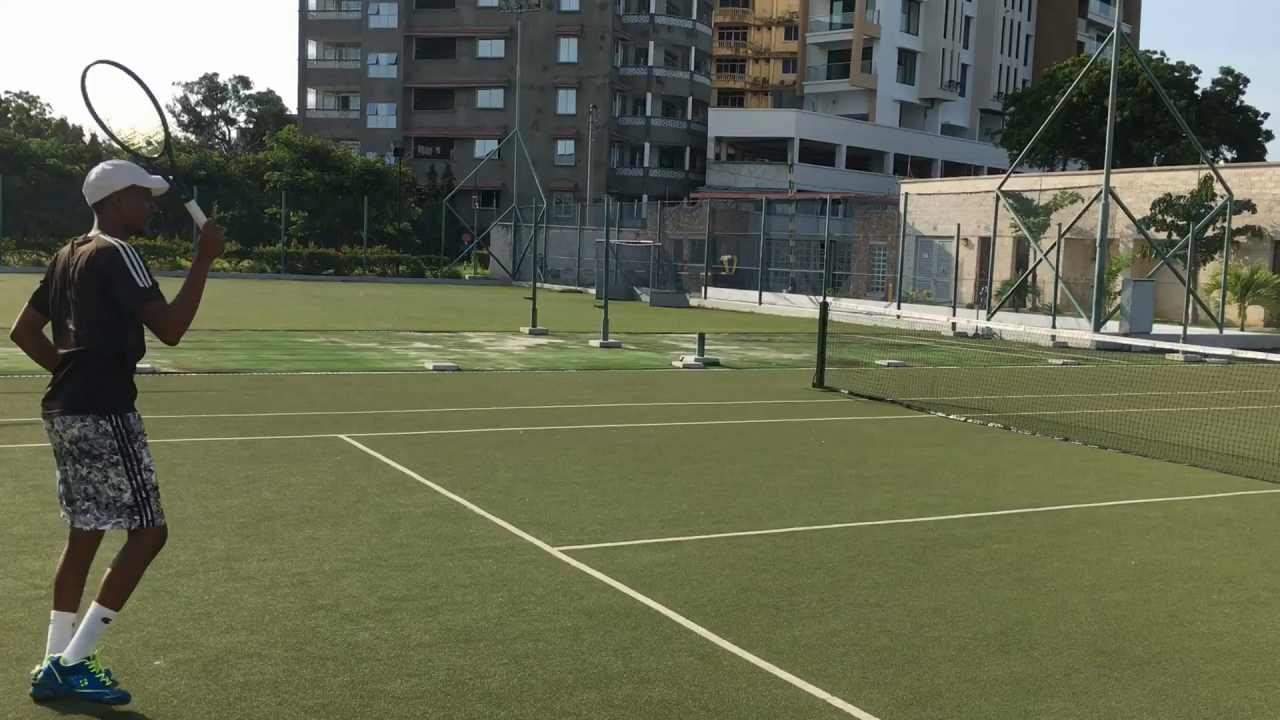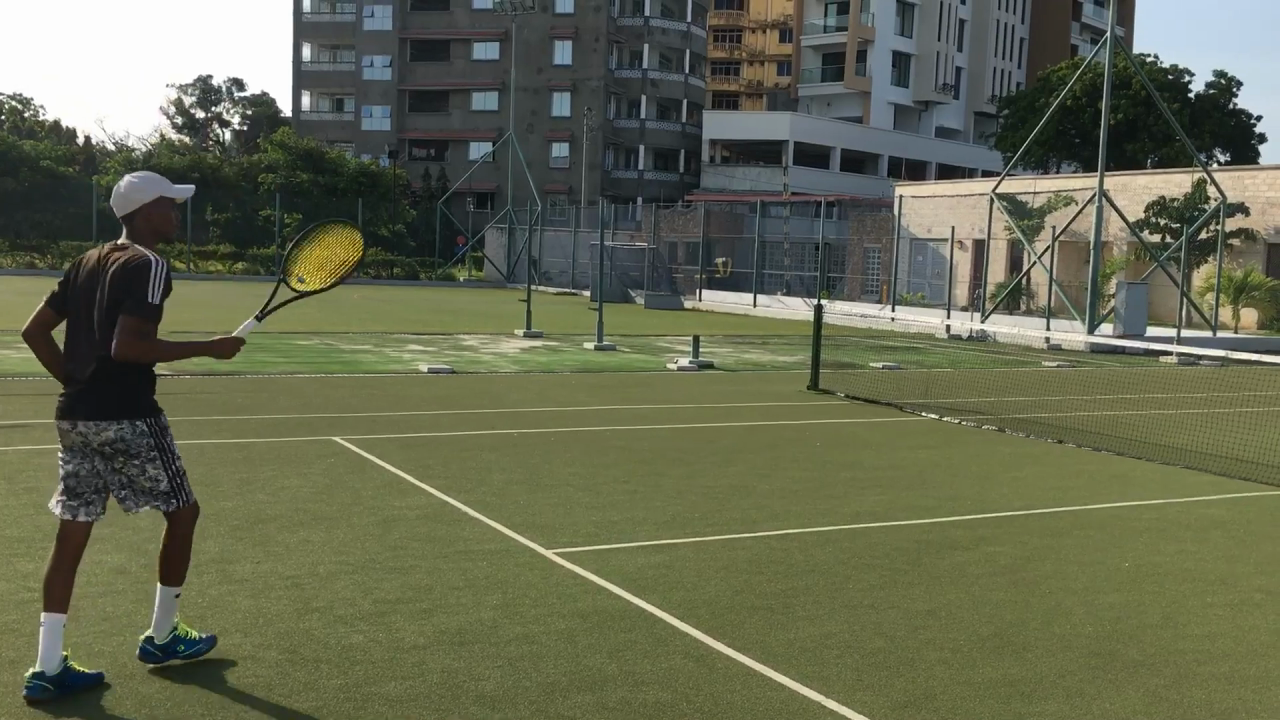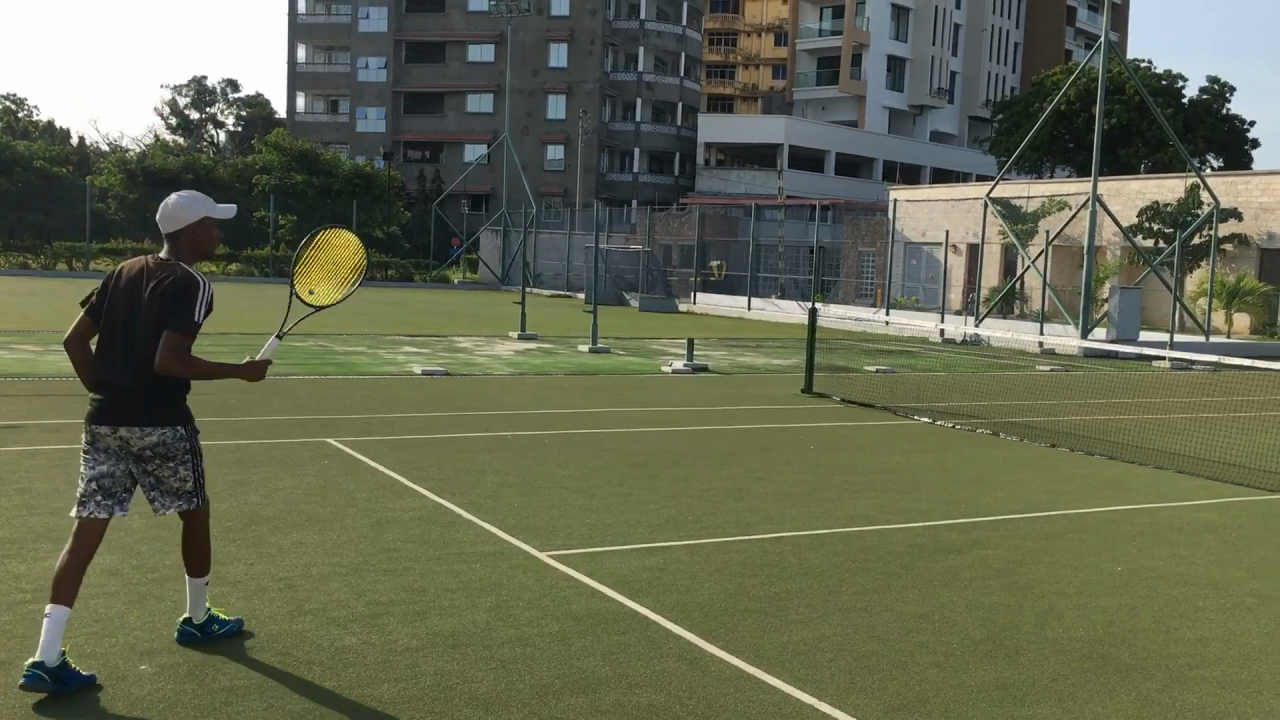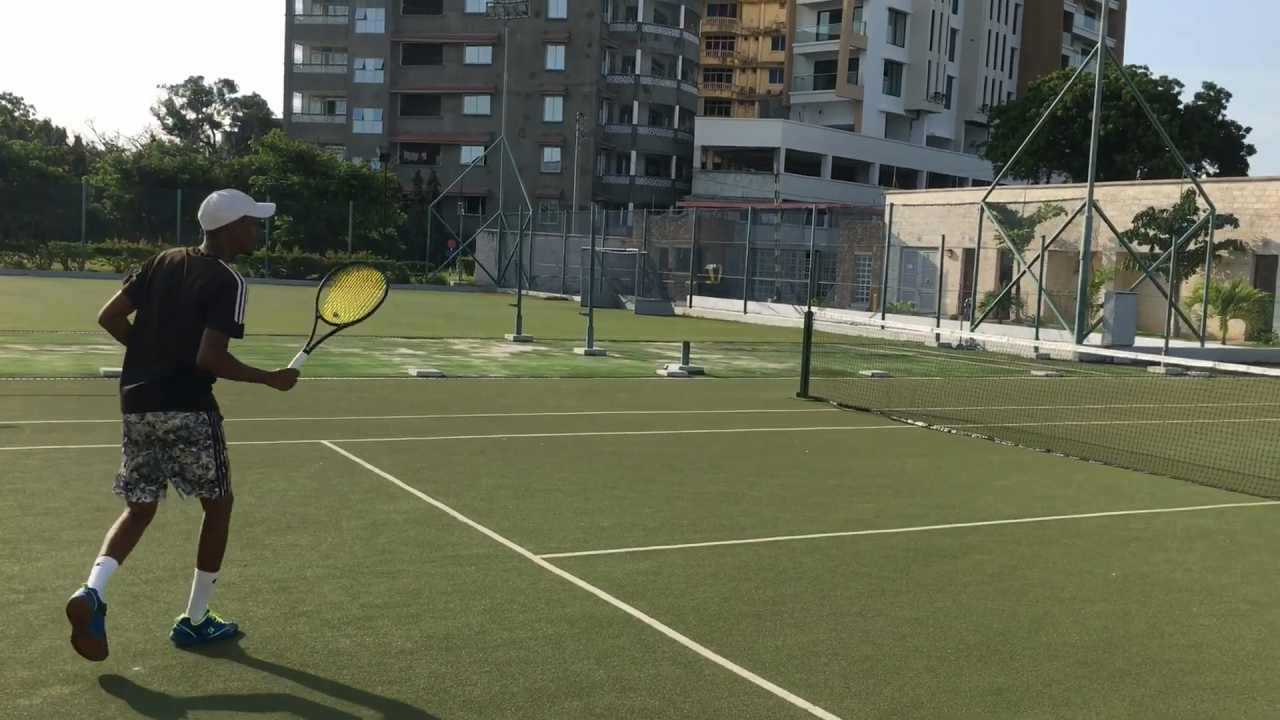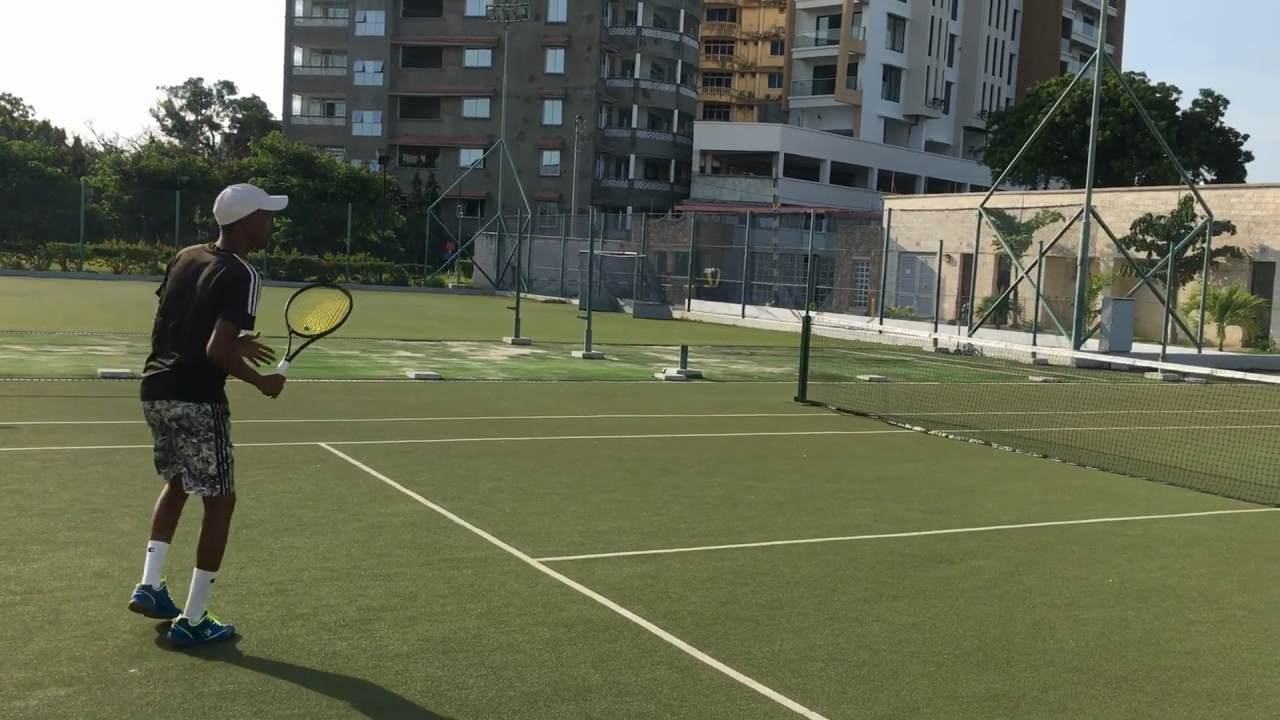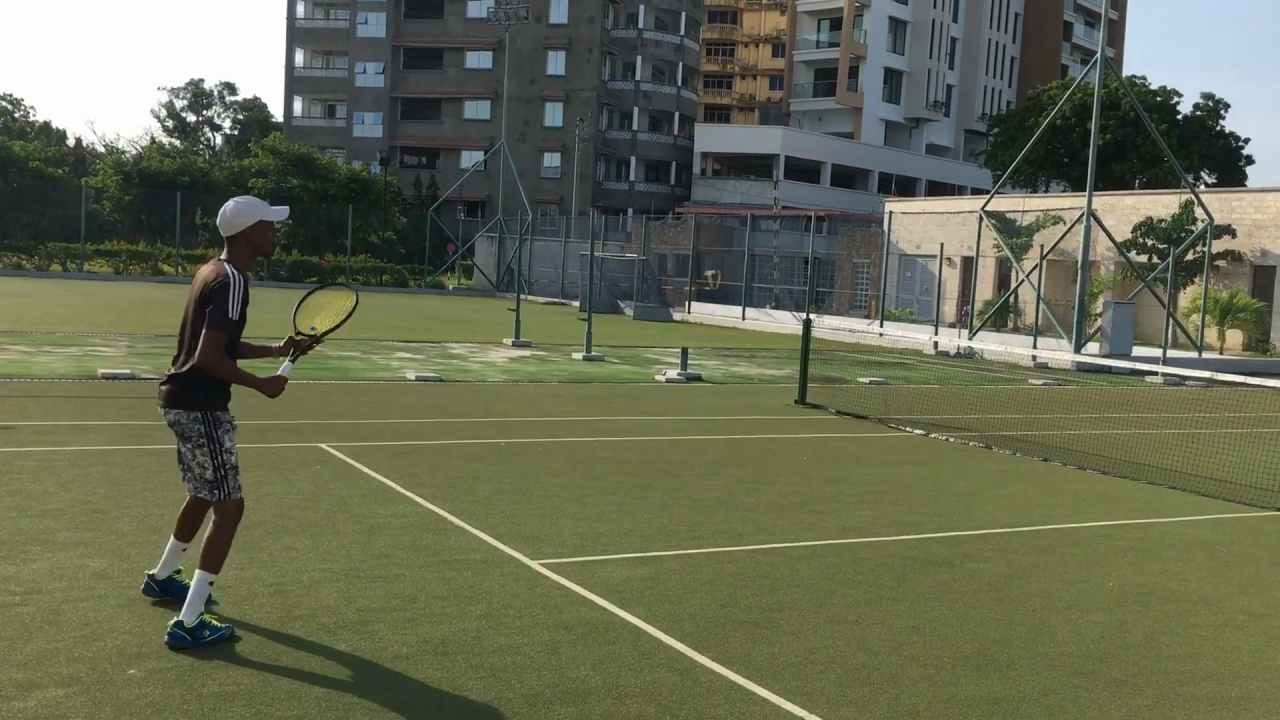
dt=0.2s
person 1, frame 1
left shoulder: (66, 257)
right shoulder: (118, 254)
left elbow: (22, 332)
right elbow: (170, 329)
right wrist: (203, 262)
left hip: (63, 413)
right hip: (103, 416)
left knee: (85, 535)
right knee: (148, 535)
left ankle: (52, 667)
right ankle: (71, 662)
person 1, frame 2
left shoulder: (85, 262)
right shoulder: (149, 265)
left elbow: (35, 332)
right elbow: (126, 346)
right wrist: (207, 348)
left hip: (75, 416)
right hip: (128, 416)
left knee: (72, 532)
right knee: (183, 512)
left ankle: (47, 668)
right ankle: (163, 635)
person 1, frame 3
left shoulder: (123, 273)
right shoulder: (193, 284)
left elbow: (75, 340)
right elbow: (168, 362)
right wrist: (237, 371)
left hip: (104, 421)
right hip: (162, 423)
left knee: (86, 530)
right knee: (195, 513)
left ankle: (47, 660)
right ankle: (198, 619)
person 1, frame 4
left shoulder: (161, 262)
right shoulder: (229, 283)
left elbow: (109, 319)
right elbow: (208, 358)
right wrist: (269, 378)
left hip: (136, 404)
right hip: (186, 409)
left knee: (138, 510)
right knee: (218, 504)
left ankle: (92, 593)
right ankle: (195, 619)
person 1, frame 5
left shoulder: (186, 259)
right shoulder: (241, 274)
right elbow: (216, 351)
right wrist: (258, 380)
left hip: (157, 391)
right hip: (196, 399)
left knee: (177, 486)
right knee: (219, 502)
left ankle: (150, 589)
right ankle: (192, 621)
person 1, frame 6
left shoulder: (216, 273)
right shoulder: (230, 282)
right elbow: (206, 357)
left wrist: (281, 349)
right wrist: (259, 384)
left hip: (193, 405)
right hip: (199, 407)
left knee: (208, 493)
right knee: (229, 508)
left ankle: (163, 575)
right ankle: (188, 621)
